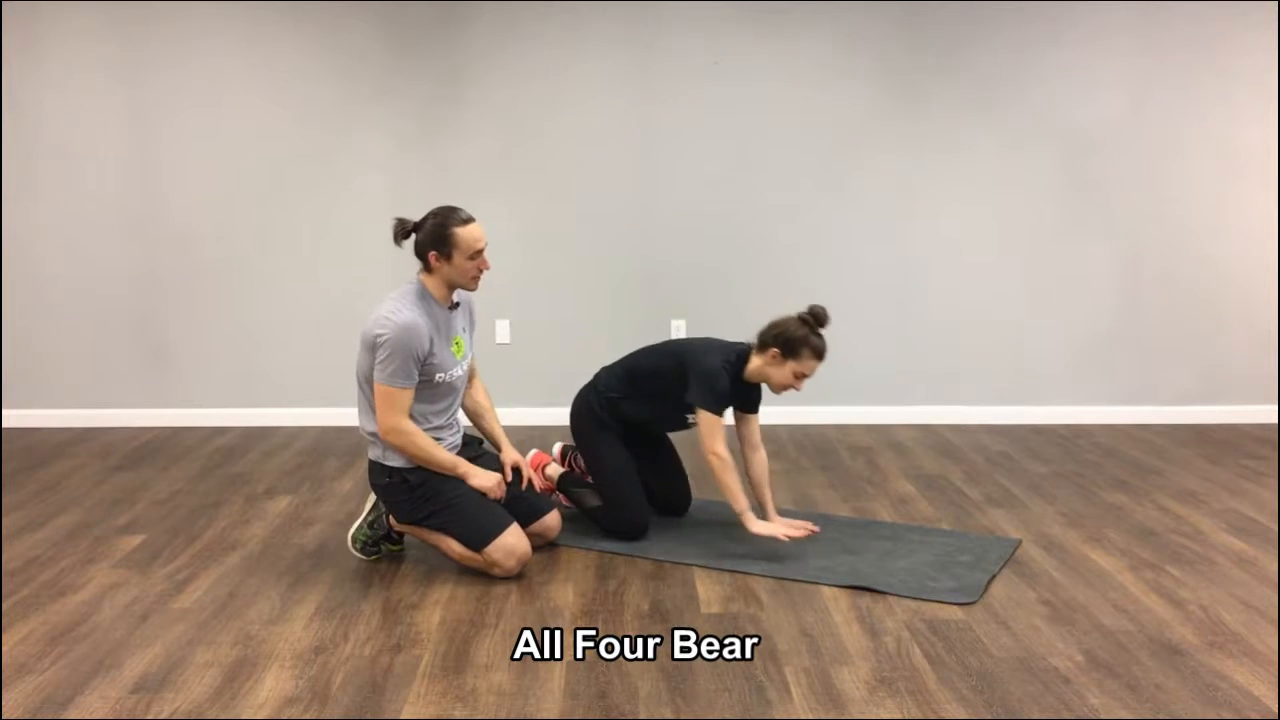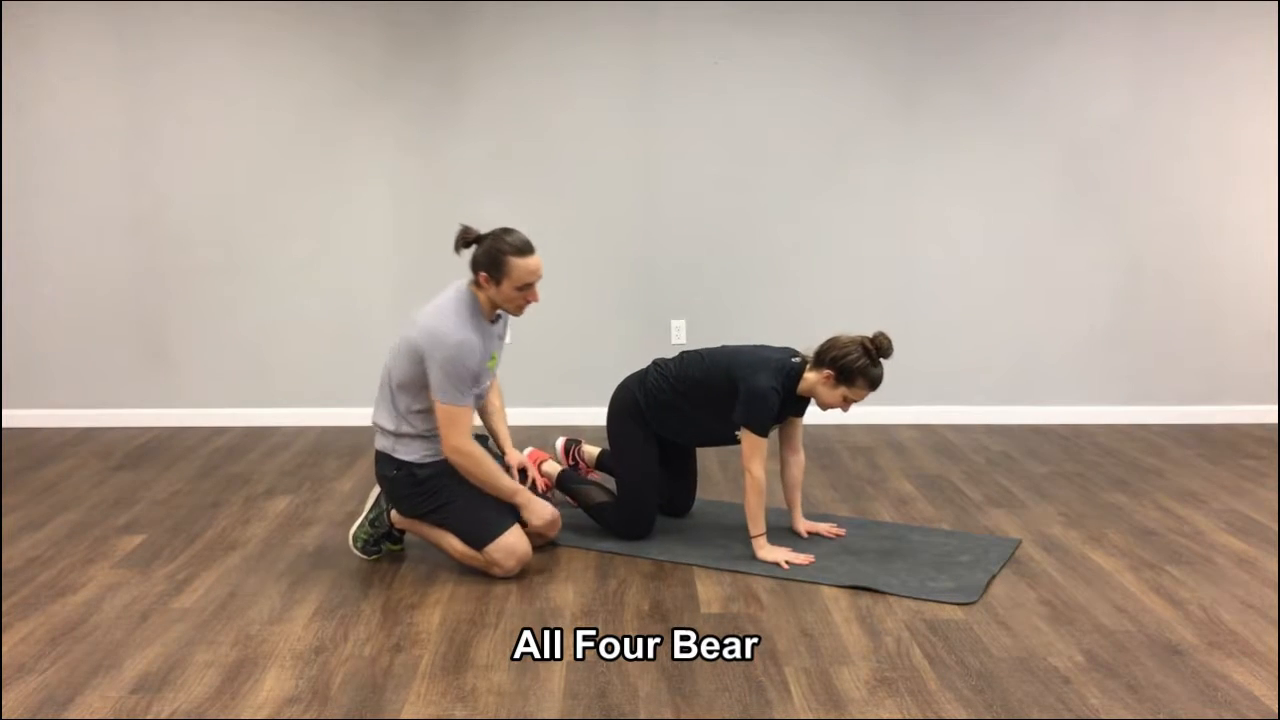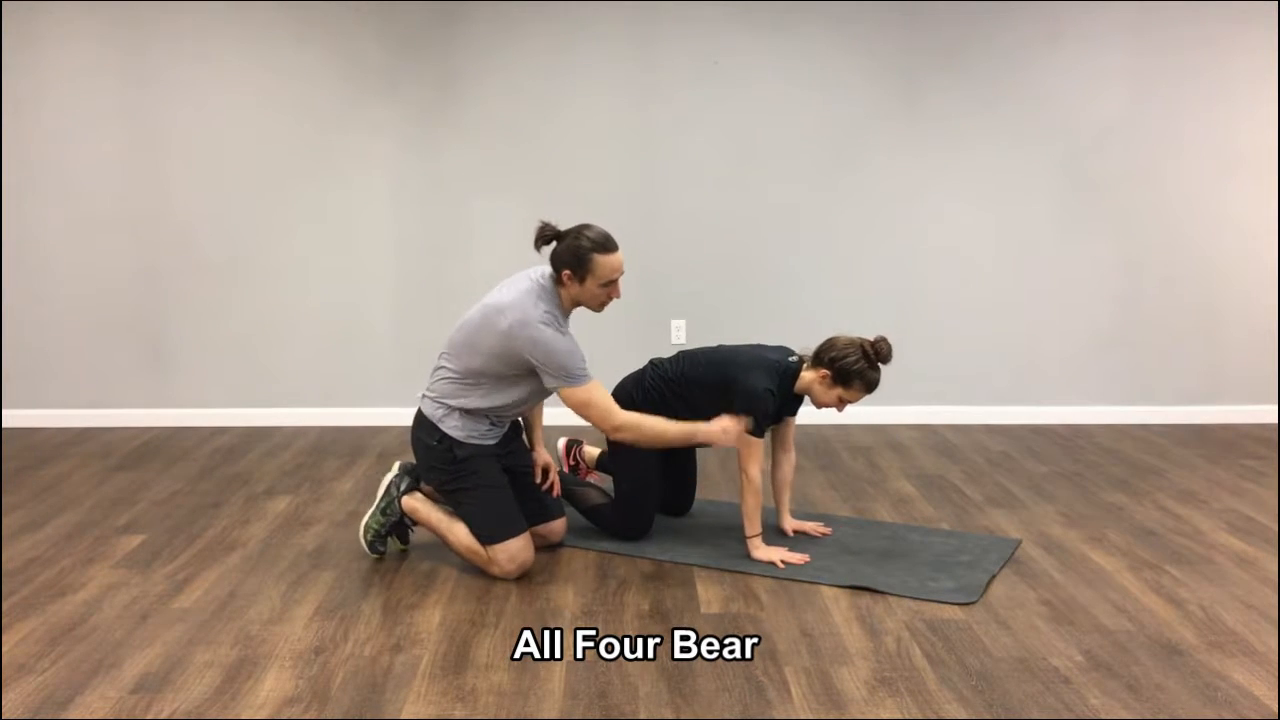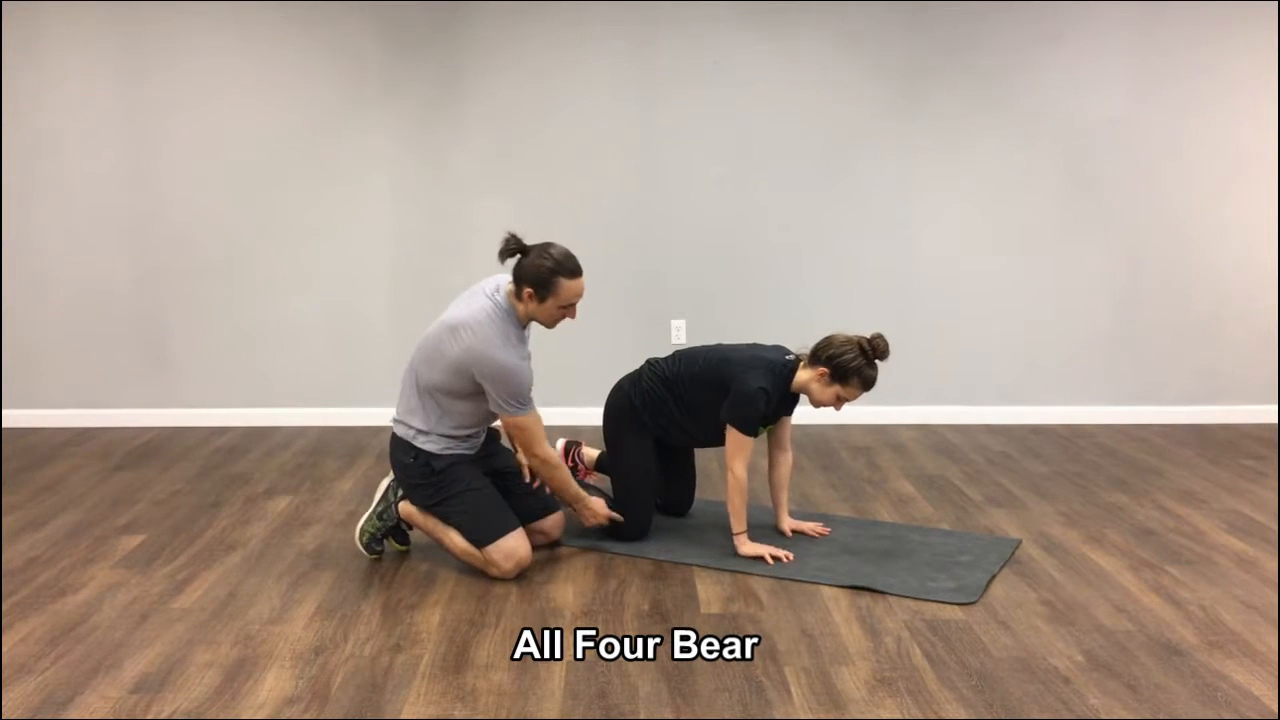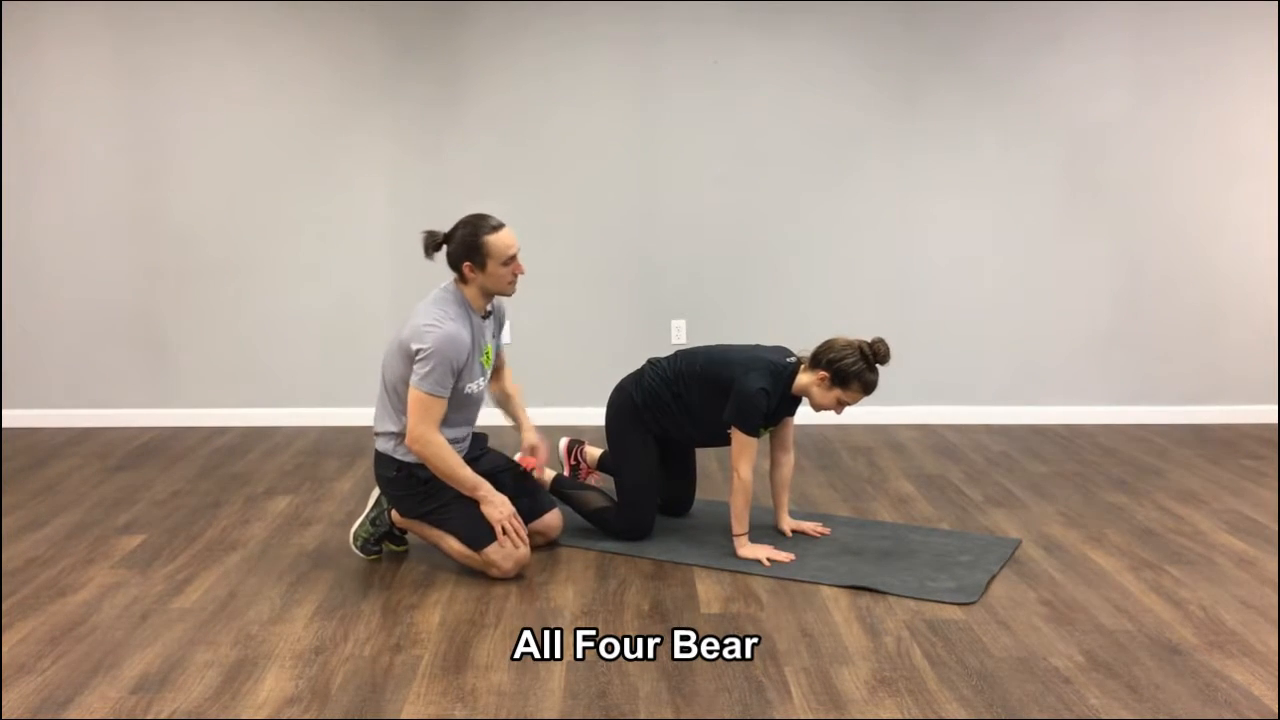
dt=1s
person 1, frame 1
left shoulder: (461, 301)
right shoulder: (403, 324)
right elbow: (393, 428)
left wrist: (503, 446)
right wrist: (468, 472)
left hip: (454, 446)
right hip: (410, 468)
left knee: (547, 525)
right knee: (510, 555)
left ankle: (423, 514)
right ankle: (396, 519)
person 1, frame 2
left shoulder: (493, 309)
right shoulder: (454, 337)
right elbow: (458, 447)
left wrist: (507, 448)
right wrist: (522, 498)
left hip: (454, 447)
right hip: (415, 461)
left knee: (546, 527)
right knee: (511, 555)
left ankle: (417, 509)
right ankle: (399, 516)
person 1, frame 3
left shoulder: (540, 283)
right shoulder: (541, 329)
right elbow: (616, 425)
left wrist: (536, 445)
right wrist: (704, 431)
left hip: (496, 428)
right hip: (452, 437)
left knee: (551, 531)
right knee: (512, 561)
left ankle: (430, 485)
right ankle: (407, 501)
person 1, frame 4
left shoulder: (502, 290)
right shoulder: (499, 353)
right elbow: (538, 452)
left wrist: (519, 447)
right wrist: (583, 504)
left hip: (472, 439)
right hip: (430, 454)
left knee: (548, 527)
right knee: (511, 558)
left ankle: (429, 502)
right ankle: (404, 507)
person 1, frame 5
left shoulder: (490, 305)
right shoulder: (444, 332)
left elbow: (497, 374)
right elbow: (420, 439)
left wrist: (525, 425)
right wrist: (486, 495)
left hip: (461, 446)
right hip: (414, 464)
left knee: (548, 525)
right knee: (509, 557)
left ankle: (410, 510)
right ankle: (398, 515)
person 2, frame 1
left shoulder: (747, 380)
right shoulder: (714, 369)
left elbow: (753, 449)
right elbow: (716, 453)
left wrist: (771, 515)
right wrist: (750, 520)
left hip: (638, 422)
right hip: (598, 416)
left knee: (677, 503)
right knee: (632, 524)
left ankle: (580, 461)
right ankle: (551, 473)
person 2, frame 2
left shoulder: (797, 377)
right shoulder: (765, 385)
left elbow: (793, 453)
right elbow: (754, 470)
left wrist: (797, 518)
right wrist: (760, 544)
left hip: (668, 416)
right hip: (636, 409)
left knee: (677, 505)
right knee: (634, 524)
left ankle: (579, 454)
right ankle: (547, 470)
person 2, frame 3
left shoulder: (793, 374)
right shoulder: (760, 386)
left elbow: (784, 452)
right elbow: (750, 471)
left wrist: (785, 517)
right wrist: (756, 544)
left hip: (670, 416)
right hip: (637, 409)
left knee: (677, 505)
right knee: (632, 525)
left ankle: (582, 455)
person 2, frame 4
left shoulder: (789, 374)
right shoulder: (756, 385)
left elbow: (781, 452)
right elbow: (735, 468)
left wrist: (783, 517)
right wrist: (742, 540)
left hip: (666, 416)
right hip: (633, 410)
left knee: (677, 505)
right knee: (632, 526)
left ankle: (583, 457)
person 2, frame 5
left shoulder: (790, 376)
right shoulder: (758, 387)
left elbow: (783, 453)
right elbow: (742, 470)
left wrist: (783, 517)
right wrist: (741, 542)
left hip: (666, 417)
right hip: (635, 408)
left knee: (678, 506)
right knee: (635, 525)
left ankle: (583, 455)
right ankle: (546, 478)
